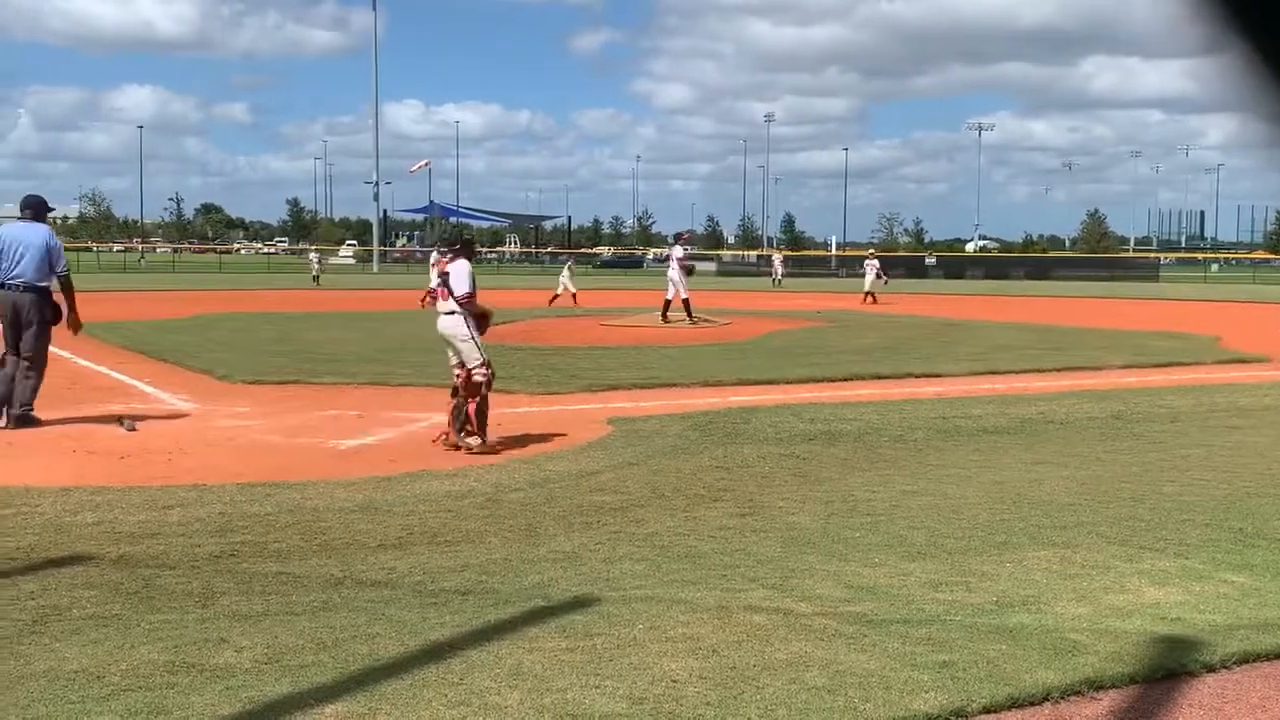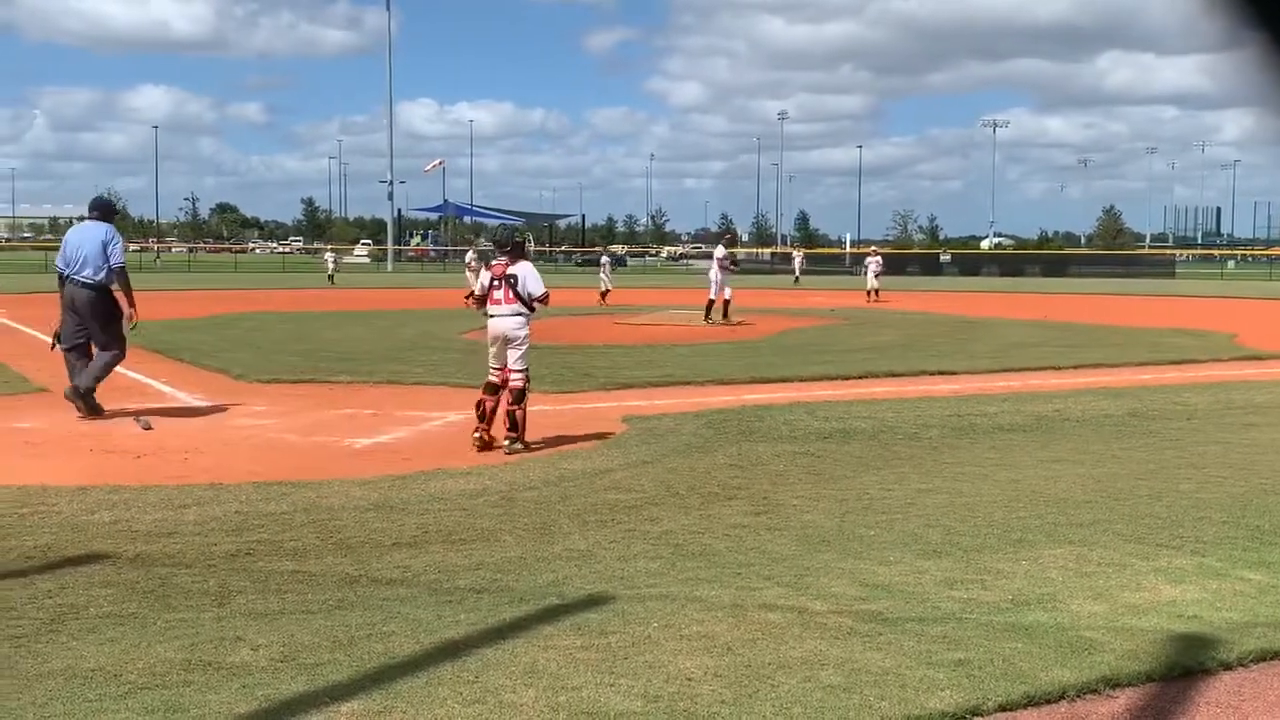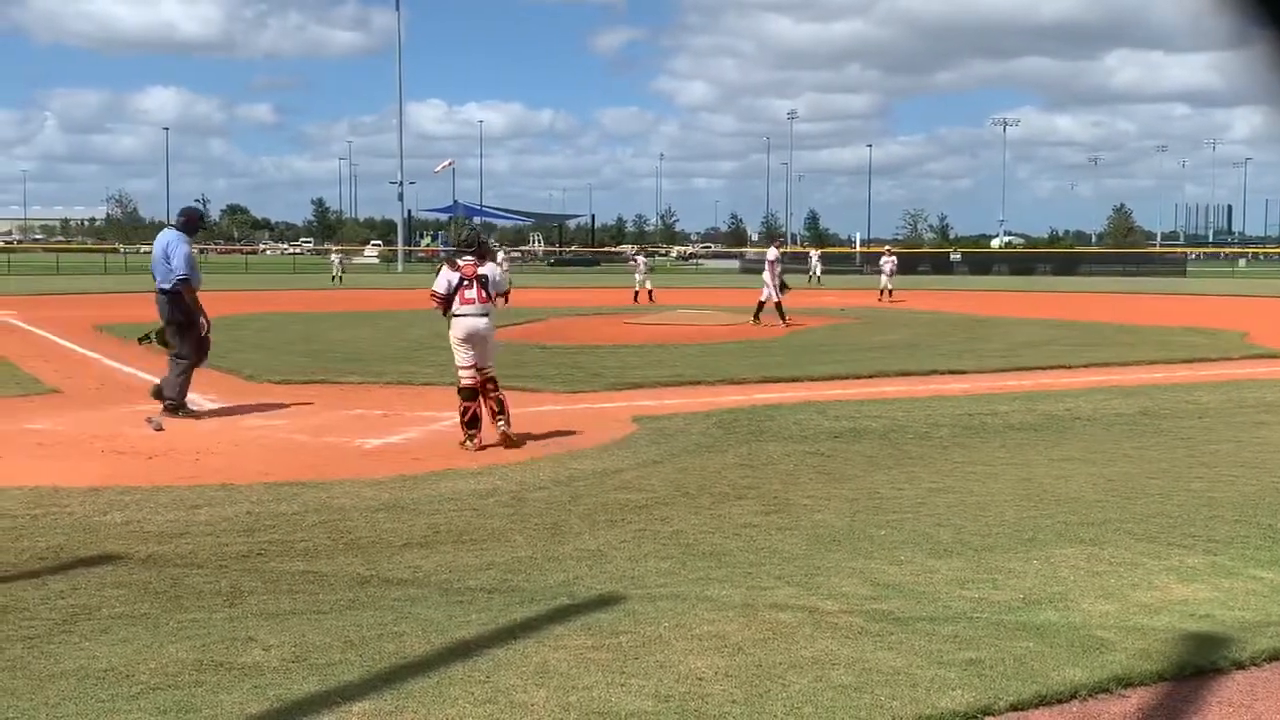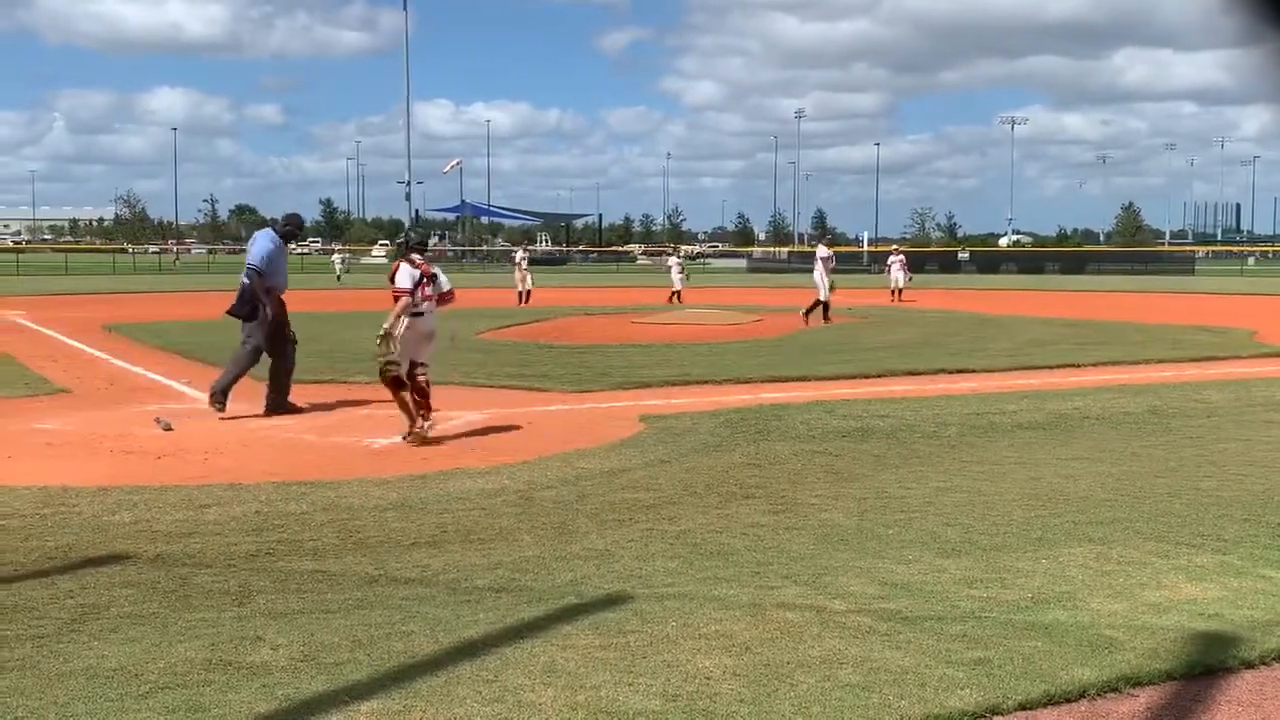
dt=0.7s
person 1, frame 1
left shoulder: (442, 266)
right shoulder: (462, 265)
left elbow: (430, 299)
right elbow: (465, 300)
right wrist: (483, 309)
left hip: (442, 321)
right hip: (459, 322)
left knee: (461, 378)
right knee: (481, 374)
left ankle: (454, 434)
right ankle: (474, 435)
person 1, frame 2
left shoulder: (487, 269)
right shoulder: (524, 267)
left elbow: (478, 301)
right elbow: (543, 299)
right wrist: (527, 294)
left hip: (494, 324)
right hip: (517, 324)
left knee: (495, 376)
right knee: (517, 379)
left ankle: (482, 431)
right ankle: (513, 439)
person 1, frame 3
left shoulder: (449, 268)
right shoulder: (490, 267)
left elbow: (438, 301)
right elbow: (504, 292)
left hip: (460, 324)
right hip: (484, 323)
left knee: (467, 378)
right knee: (487, 376)
left ankle: (473, 437)
right ankle: (502, 424)
person 1, frame 4
left shoulder: (404, 266)
right shoulder: (432, 269)
left elbow: (405, 299)
right elbow: (448, 296)
left wrist: (388, 323)
left hip: (411, 322)
right hip: (429, 322)
left knee: (390, 372)
right knee: (419, 375)
left ankle: (417, 421)
right ankle: (417, 429)
person 2, frame 1
right shoulder: (48, 235)
right elbow: (63, 276)
right wrist: (73, 310)
right hip: (35, 299)
right knee: (33, 357)
right ankle: (20, 412)
person 2, frame 2
left shoulder: (72, 232)
right shoulder: (109, 232)
left elbow: (61, 273)
right elbow: (119, 270)
left wrist: (64, 308)
right wrist: (131, 305)
left hip: (71, 292)
right hip: (95, 295)
left knee: (75, 350)
right knee: (113, 348)
left ankle: (86, 401)
right ankle: (81, 388)
person 2, frame 3
left shoulder: (165, 236)
right shoulder: (179, 242)
right elbow: (182, 282)
right wrist: (201, 313)
left hip: (172, 300)
right hip: (177, 302)
left knee: (199, 347)
right knee: (183, 355)
left ankle: (166, 390)
right ankle: (172, 404)
person 2, frame 4
left shoulder: (279, 243)
right shoulder: (266, 239)
right elbow: (253, 273)
left wrist: (274, 304)
right wrist: (268, 304)
left hip: (271, 301)
right hip: (257, 301)
left knee: (286, 350)
right knee: (252, 348)
left ankle: (277, 402)
right ankle: (220, 390)
